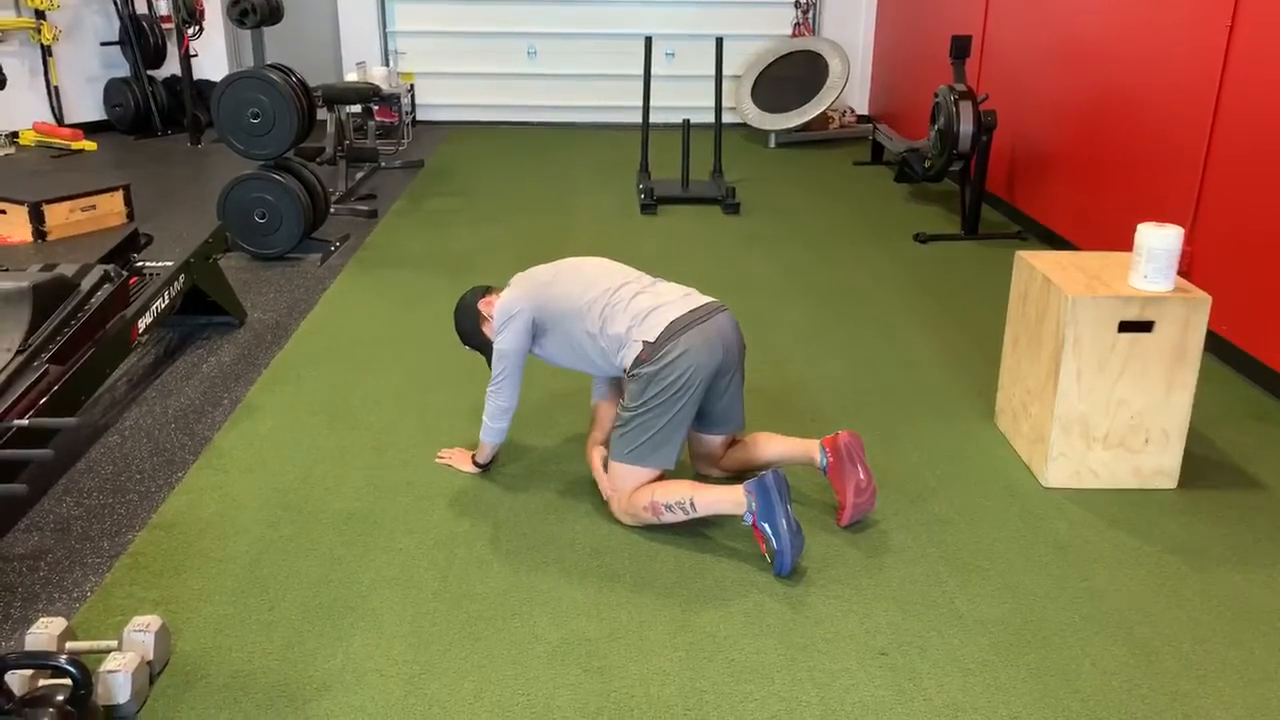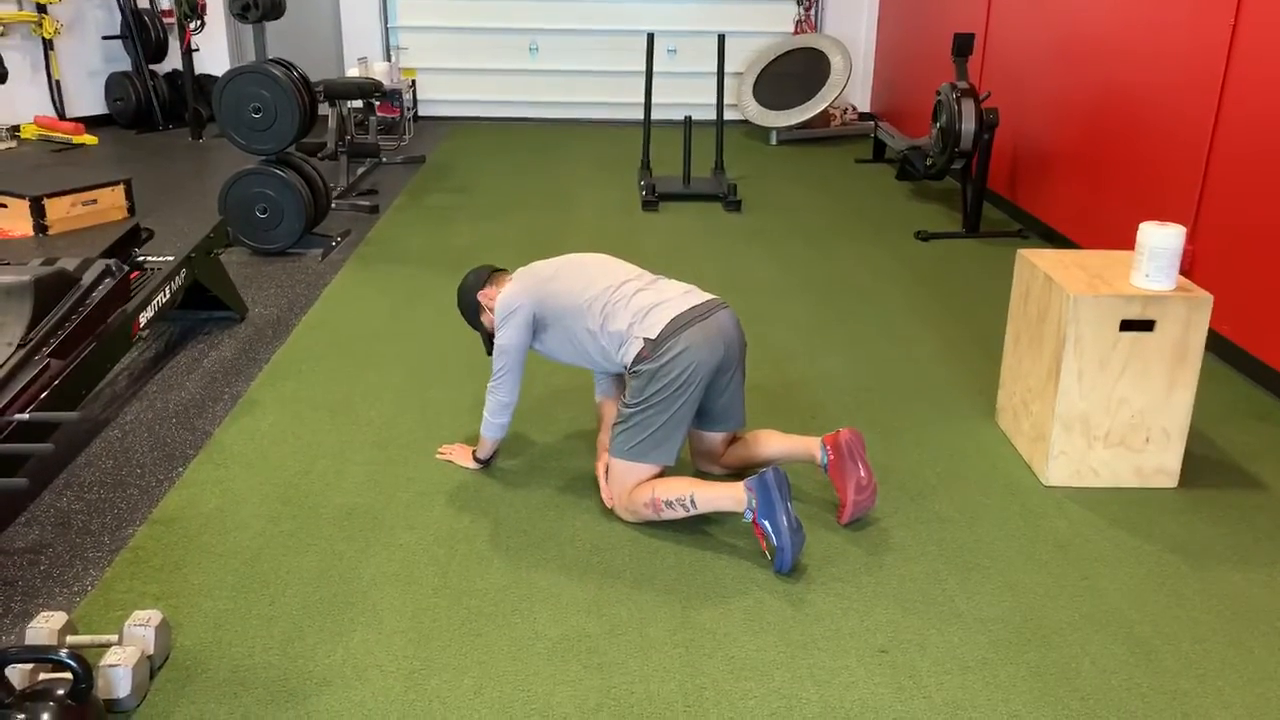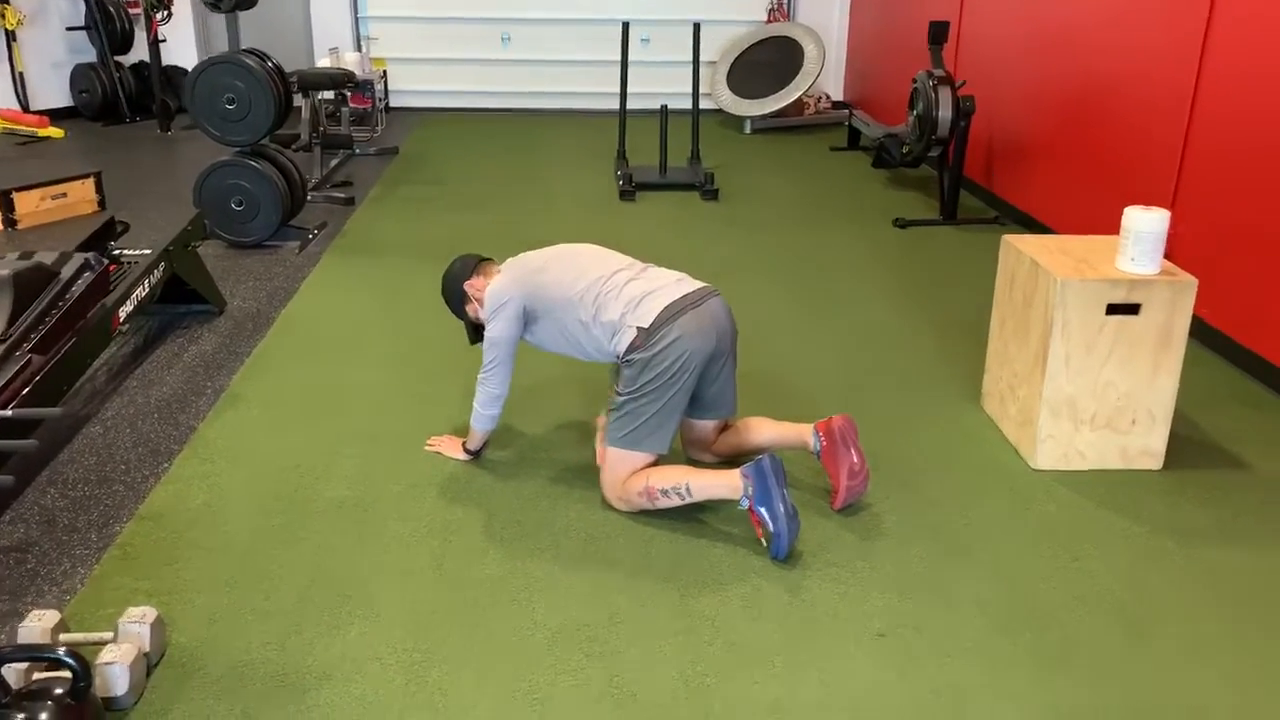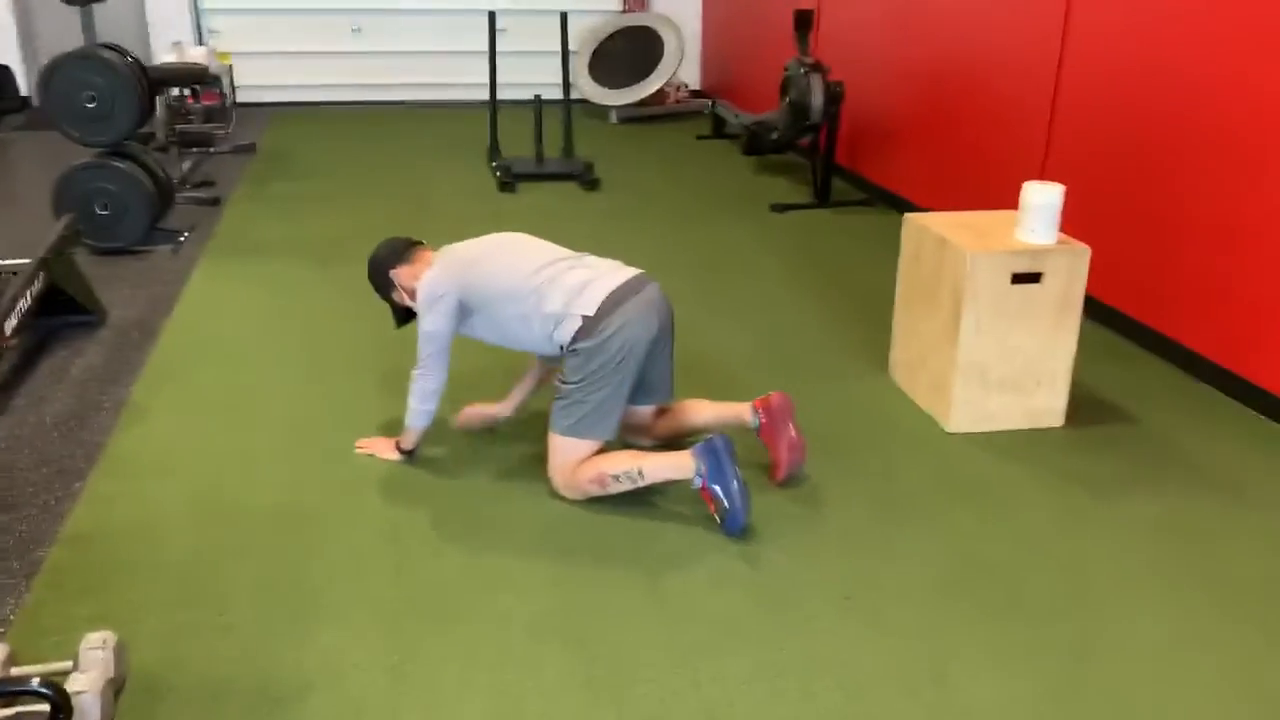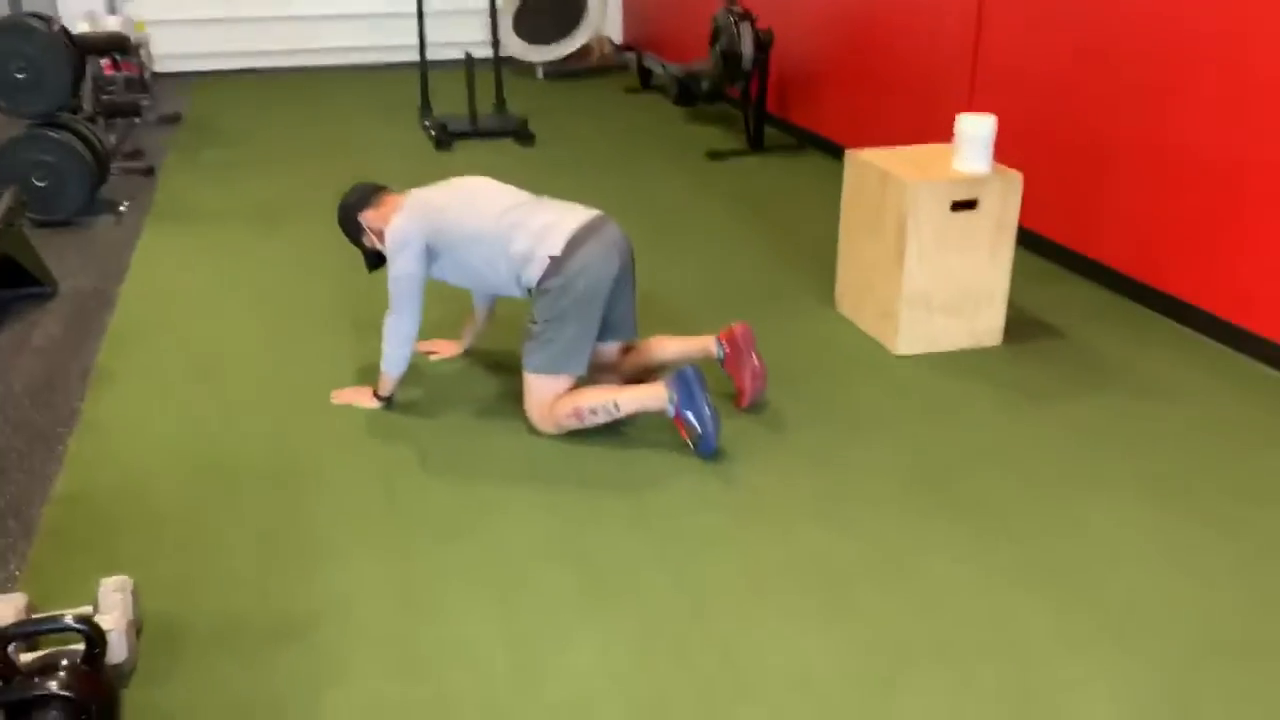
dt=0.5s
person 1, frame 1
left shoulder: (513, 305)
right shoulder: (554, 286)
left elbow: (502, 394)
right elbow: (606, 364)
left wrist: (479, 458)
right wrist: (597, 444)
left hip: (671, 350)
right hip: (717, 323)
left knee: (626, 503)
right knee: (713, 458)
left ankle: (750, 500)
right ankle: (827, 452)
person 1, frame 2
left shoulder: (514, 299)
right shoulder: (557, 279)
left elbow: (503, 388)
right elbow: (608, 367)
left wrist: (481, 453)
right wrist: (605, 448)
left hip: (672, 347)
right hip: (719, 320)
left knee: (627, 499)
right knee: (714, 455)
left ankle: (751, 497)
right ankle: (828, 450)
person 1, frame 3
left shoulder: (502, 291)
right shoulder: (544, 268)
left elbow: (493, 381)
left wrist: (470, 446)
right wrist: (615, 414)
left hip: (667, 335)
right hip: (708, 307)
left knee: (620, 489)
right knee: (706, 444)
left ankle: (746, 484)
right ankle: (821, 436)
person 1, frame 4
left shoulder: (437, 283)
right shoulder: (480, 257)
left elbow: (429, 375)
left wrist: (404, 445)
right wrist: (507, 407)
left hip: (607, 325)
right hip: (644, 294)
left knee: (569, 478)
right knee: (643, 427)
left ankle: (697, 465)
right ankle: (757, 413)
person 1, frame 5
left shoulder: (403, 227)
right shoulder: (444, 200)
left elbow: (403, 318)
left wrist: (381, 393)
right wrist: (464, 341)
left hip: (570, 265)
right hip: (604, 235)
left knee: (545, 414)
right knee: (609, 366)
left ankle: (671, 395)
right ankle: (722, 346)
